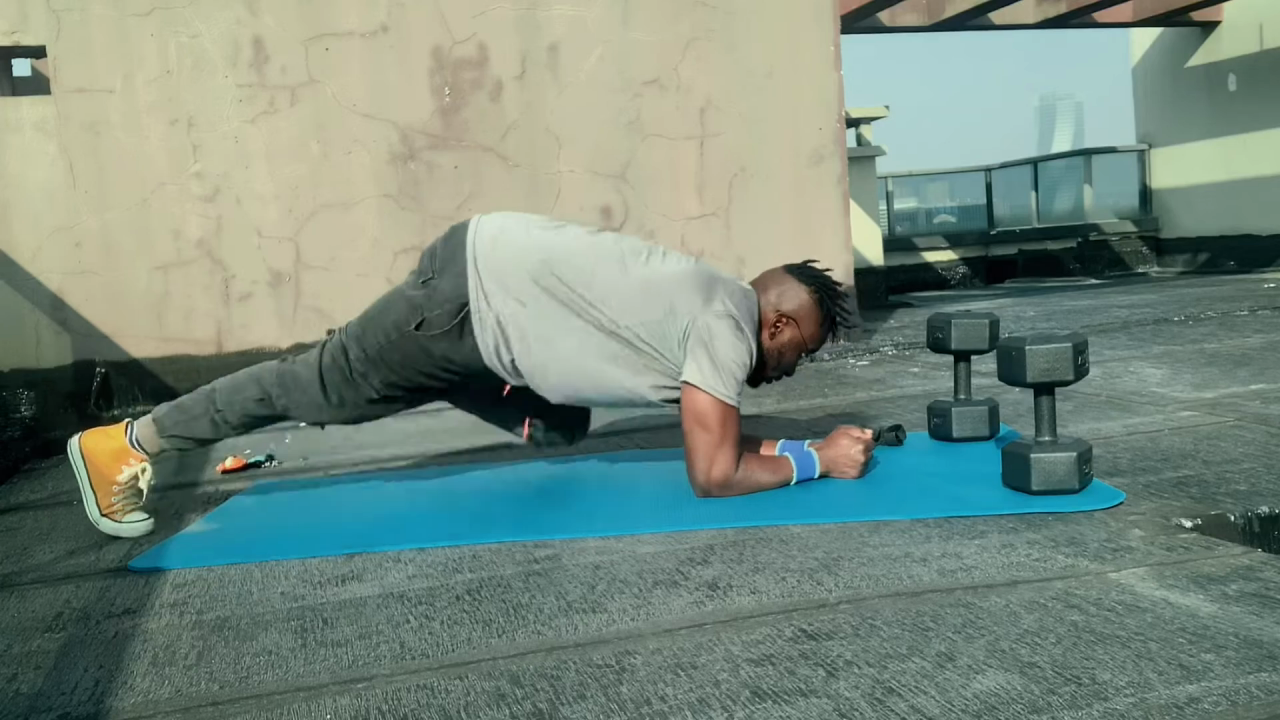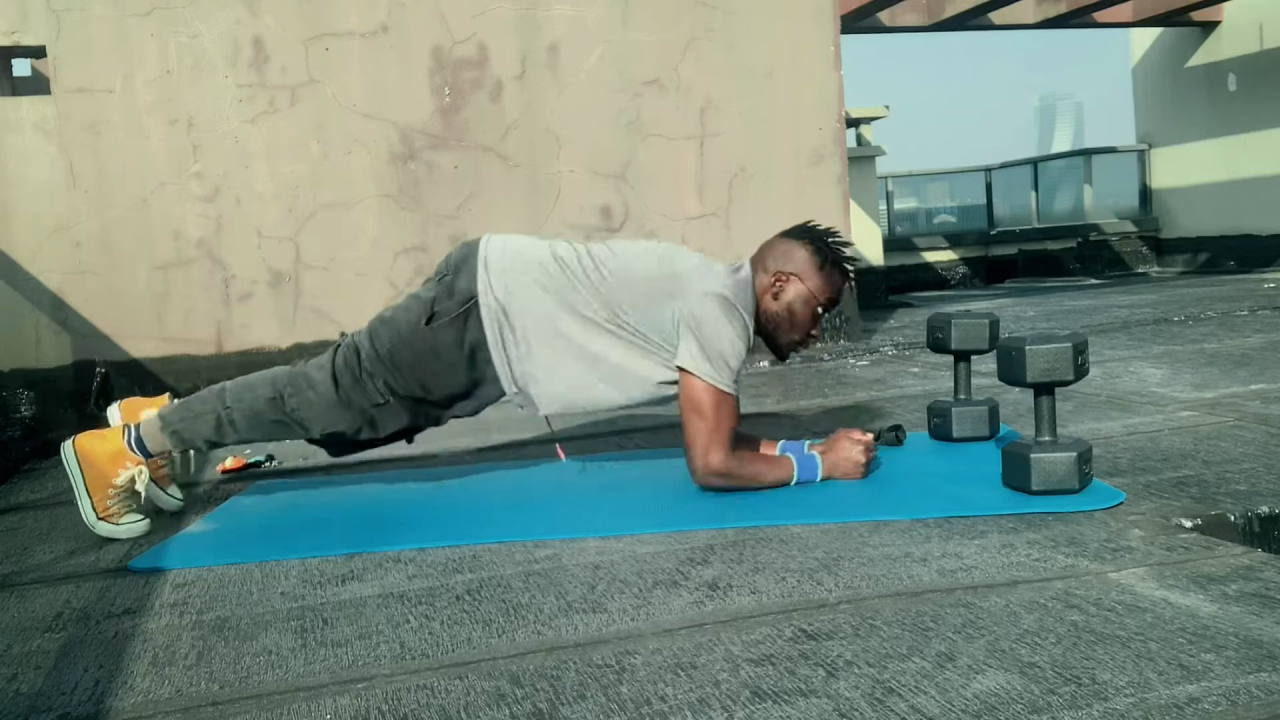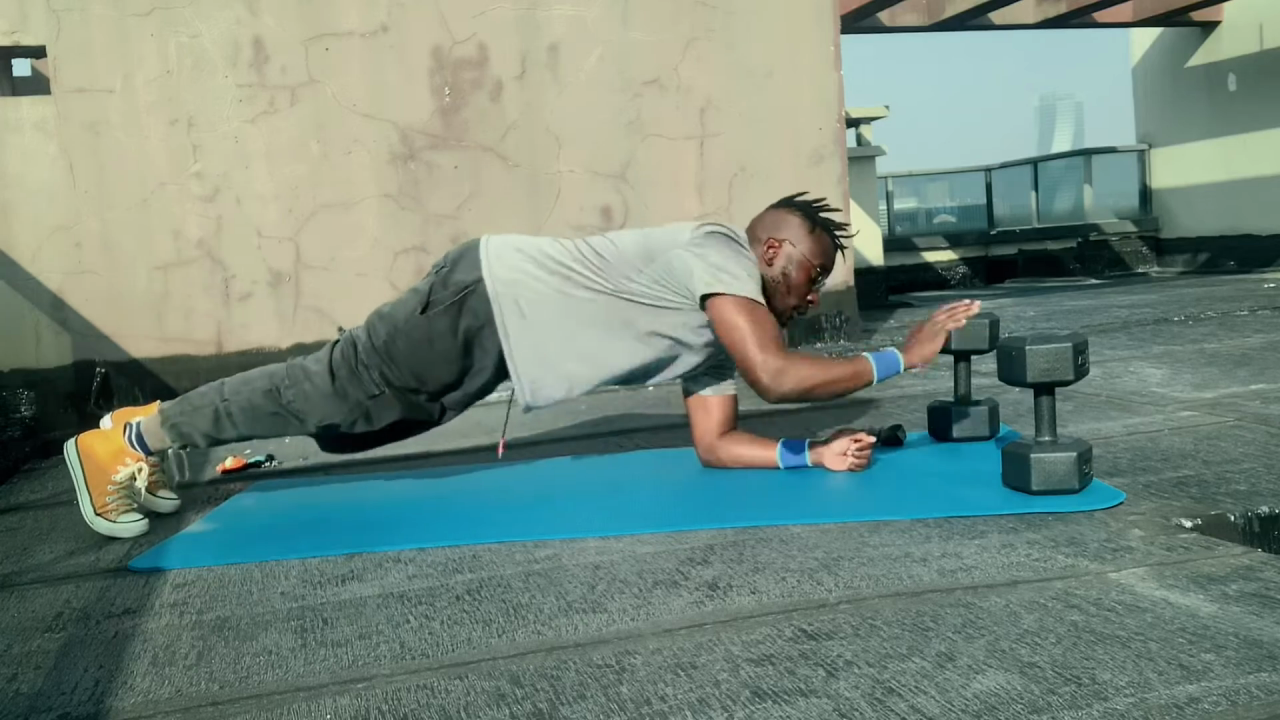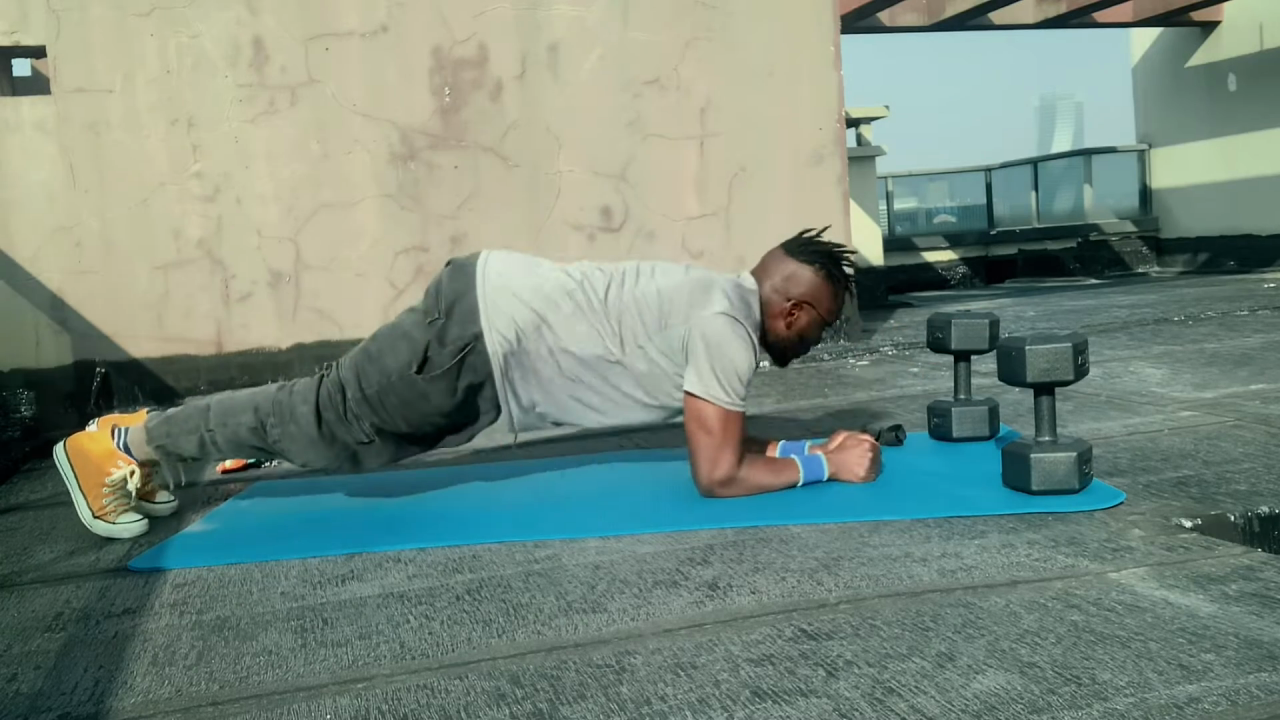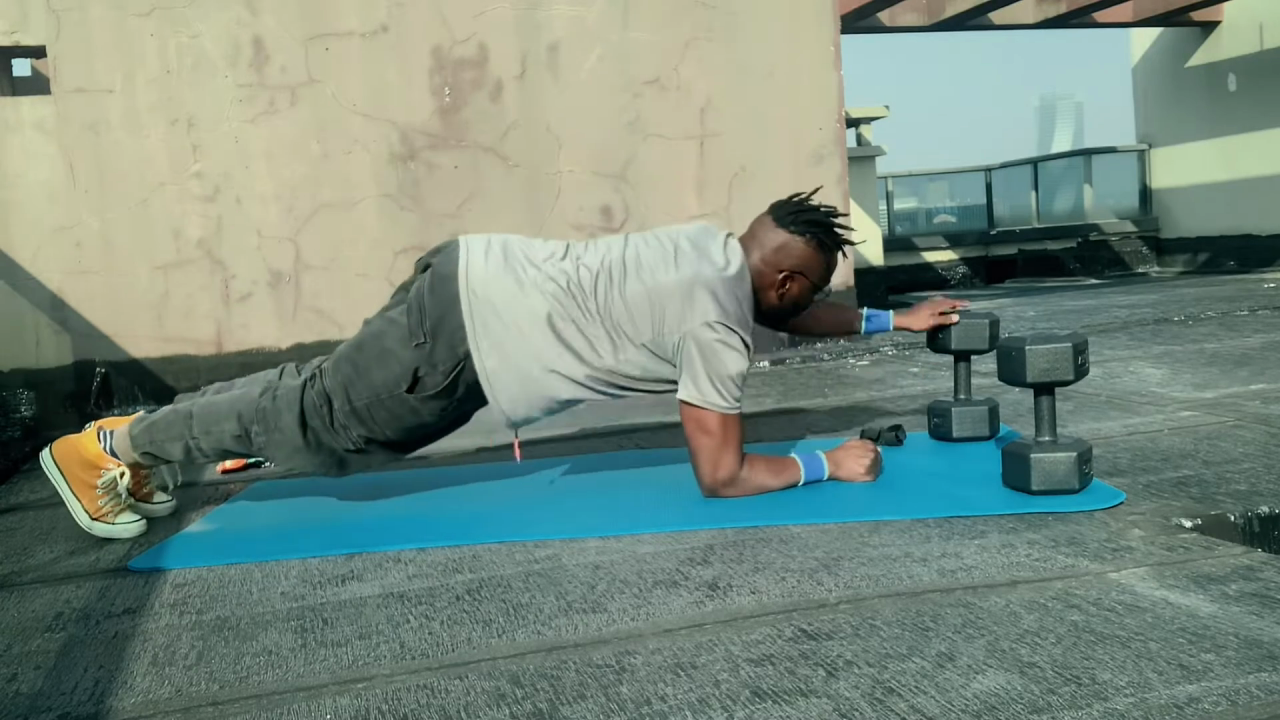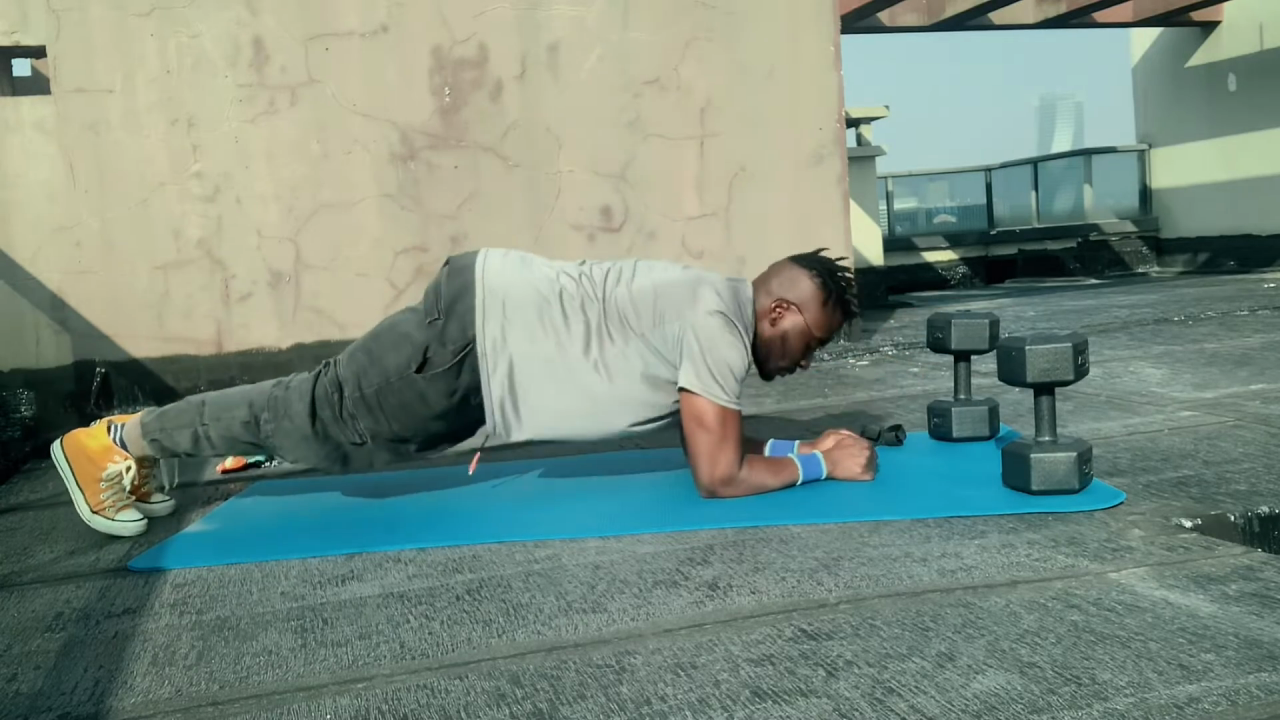
dt=0.4s
person 1, frame 1
left shoulder: (717, 306)
right shoulder: (727, 325)
left elbow: (712, 433)
right elbow: (713, 475)
left wrist: (798, 446)
right wrist: (815, 462)
left hip: (498, 265)
right hip: (473, 290)
left knee: (560, 426)
right knee: (329, 386)
right ankle: (126, 443)
person 1, frame 2
left shoulder: (715, 300)
right shoulder: (720, 305)
left elbow: (716, 435)
right elbow: (710, 464)
left wrist: (800, 446)
right wrist: (814, 463)
left hip: (499, 309)
right hip: (483, 307)
left knee: (344, 411)
right knee: (334, 397)
left ankle: (161, 416)
right ankle: (127, 443)
person 1, frame 3
left shoulder: (711, 326)
right shoulder: (714, 255)
left elbow: (715, 442)
right elbow: (779, 376)
left wrist: (810, 453)
right wrist: (900, 355)
left hip: (493, 338)
right hip: (480, 301)
left knee: (342, 414)
right knee: (324, 390)
left ankle: (162, 433)
right ankle: (129, 439)
person 1, frame 4
left shoulder: (720, 304)
right shoulder: (727, 327)
left elbow: (718, 440)
right elbow: (717, 475)
left wrist: (797, 446)
right wrist: (821, 465)
left hip: (495, 303)
right hip: (481, 337)
left knee: (335, 417)
right knee: (325, 423)
left ankle: (151, 434)
right ankle: (120, 440)
person 1, frame 5
left shoulder: (723, 249)
right shoulder: (714, 322)
left elbow: (782, 320)
right elbow: (722, 476)
left wrist: (887, 319)
right wrist: (827, 466)
left hip: (473, 277)
right hip: (467, 331)
left knee: (321, 396)
right knee: (316, 420)
left ankle: (144, 439)
right ankle: (105, 447)
person 1, frame 6
left shoulder: (714, 303)
right shoulder: (722, 324)
left elbow: (707, 433)
right elbow: (717, 474)
left wrist: (798, 445)
right wrist: (817, 465)
left hip: (491, 304)
right hip: (475, 329)
left knee: (336, 409)
right knee: (323, 418)
left ankle: (150, 439)
right ankle: (114, 440)
